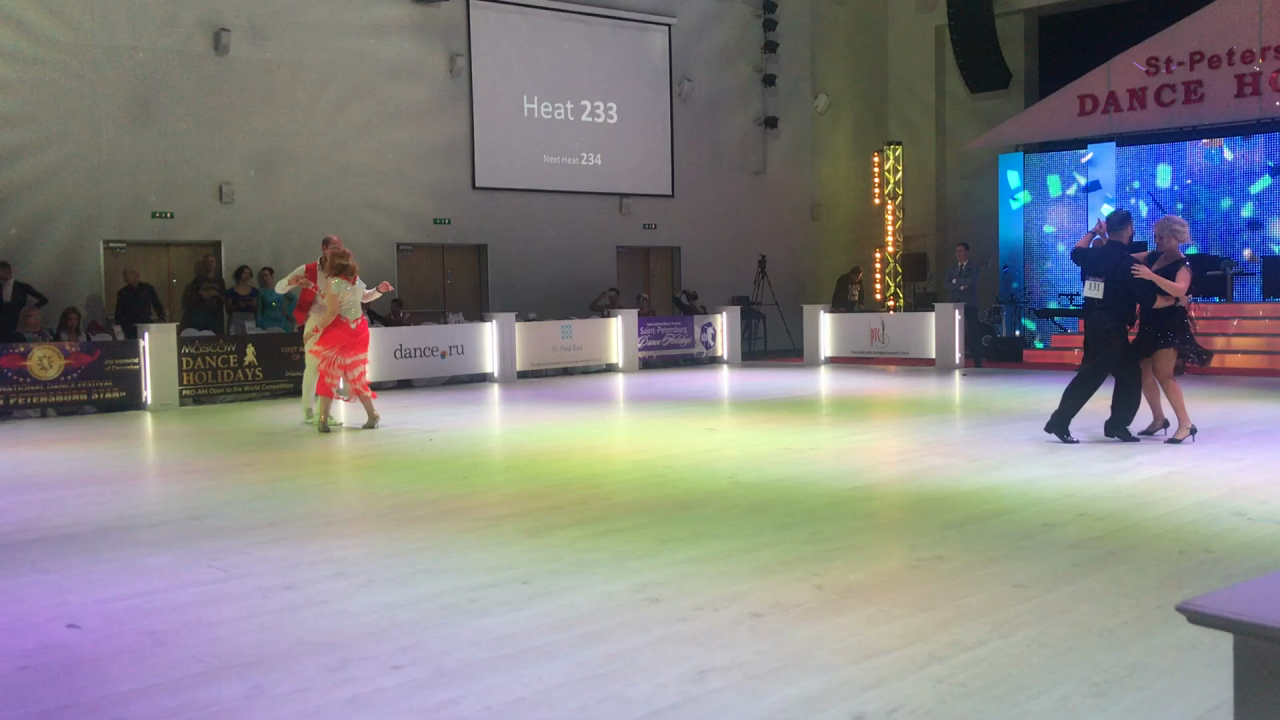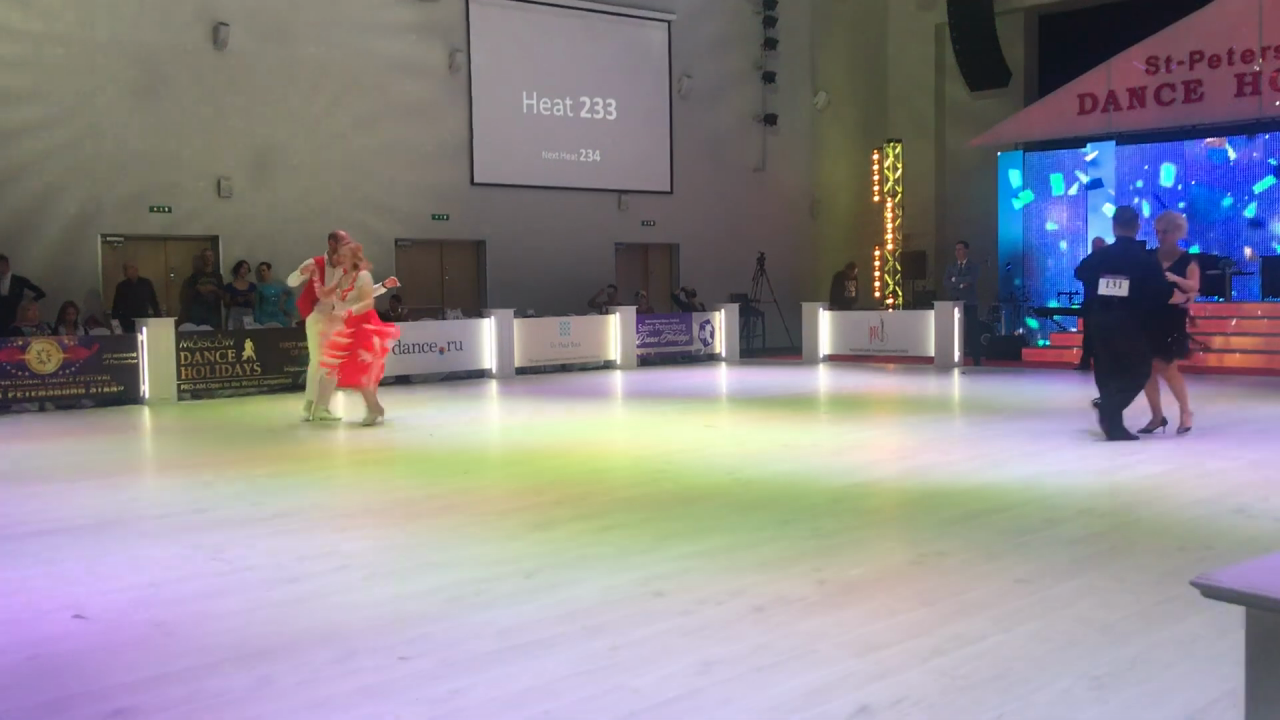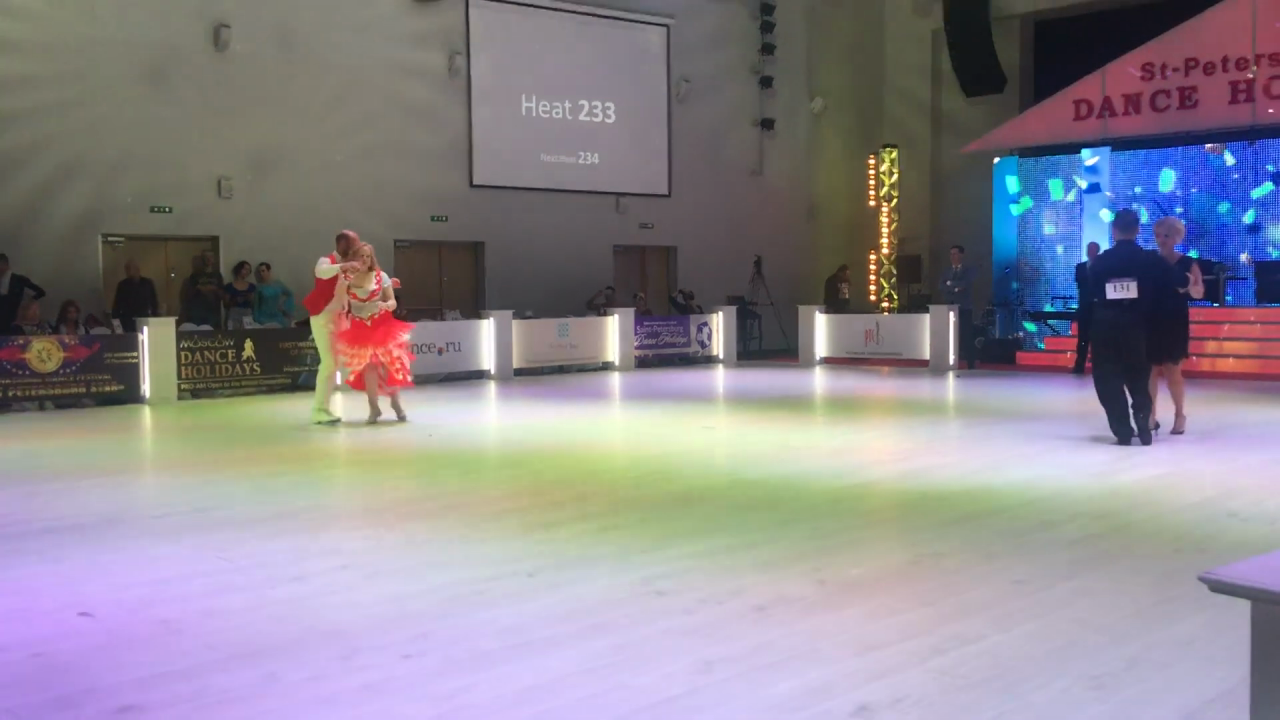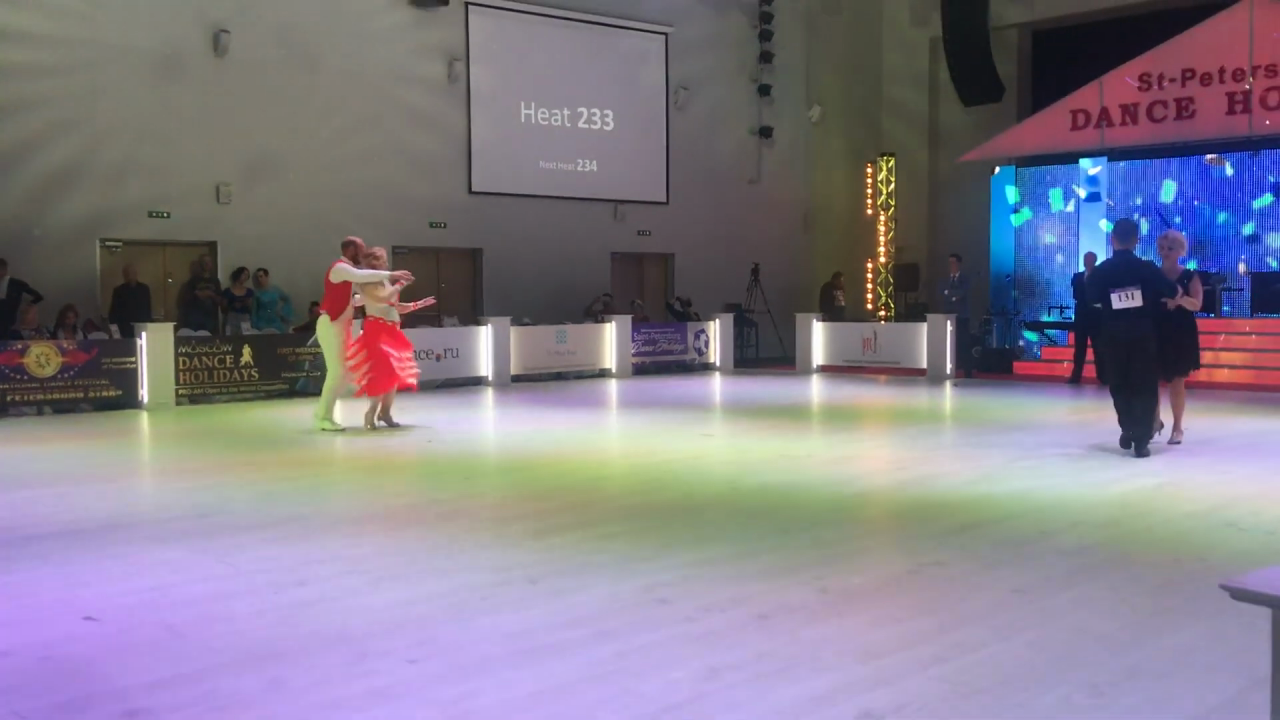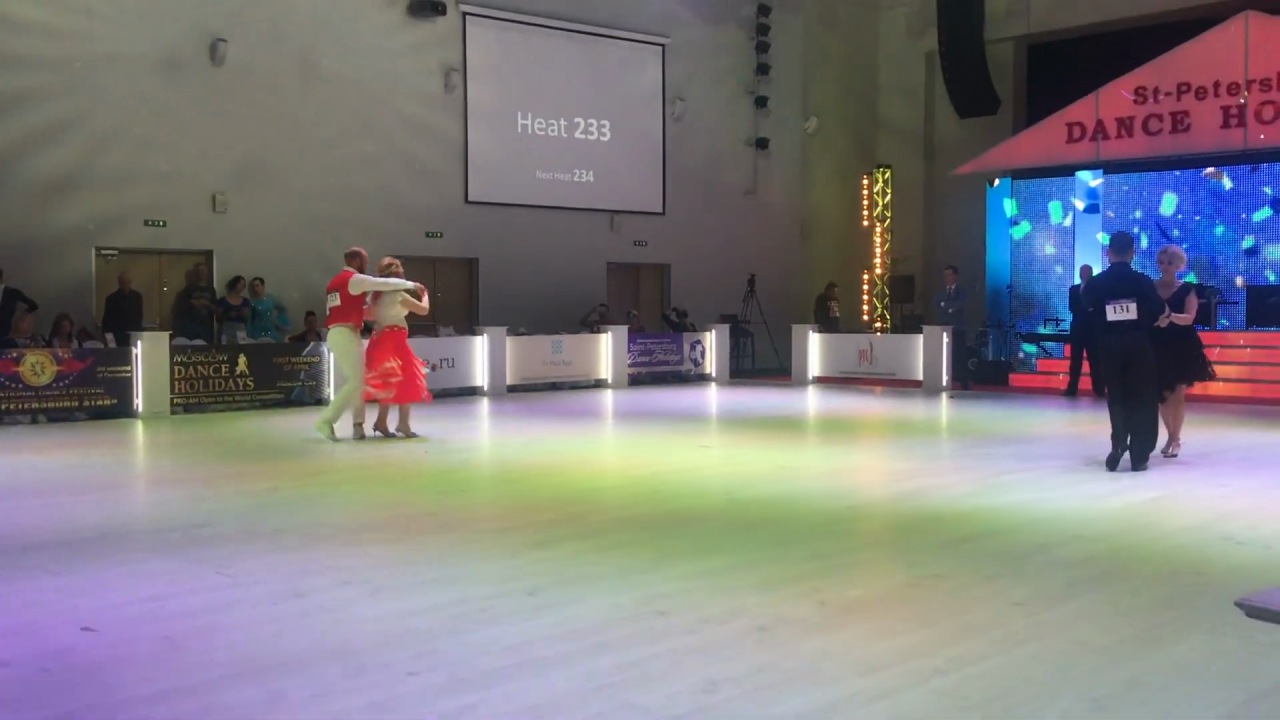
dt=0.2s
person 1, frame 1
left shoulder: (1094, 255)
right shoulder: (1125, 261)
left elbow: (1077, 252)
right elbow: (1141, 296)
left wrist: (1094, 232)
left hip: (1095, 322)
right hip: (1111, 326)
left knee: (1129, 375)
right knee: (1090, 376)
left ankle: (1117, 425)
right ankle: (1059, 421)
person 1, frame 2
left shoulder: (1100, 255)
right shoulder: (1145, 259)
left elbow: (1084, 276)
right elbow: (1165, 294)
left hip: (1100, 321)
right hip: (1129, 324)
left knee: (1107, 374)
right knee: (1138, 372)
left ankle: (1112, 424)
right ankle: (1108, 404)
person 1, frame 3
left shoulder: (1101, 260)
right shoulder: (1149, 259)
left elbow: (1094, 294)
left hip: (1104, 325)
right hip: (1134, 325)
left knee: (1108, 378)
right knee: (1137, 374)
left ankle: (1122, 430)
right ankle: (1141, 421)
person 1, frame 4
left shoulder: (1100, 271)
right shoulder: (1147, 268)
left elbow: (1093, 299)
right elbow: (1174, 293)
left hip: (1113, 335)
right hip: (1143, 334)
left knee: (1120, 384)
right knee: (1145, 386)
left ankle: (1128, 430)
right ankle: (1142, 441)
person 1, frame 5
left shoulder: (1096, 283)
right shoulder: (1143, 282)
left elbow: (1088, 307)
right elbow: (1160, 312)
right wrist: (1158, 317)
left hip: (1109, 347)
right hip: (1138, 346)
left knee: (1116, 399)
right knee: (1142, 401)
left ankle: (1119, 443)
right ankle: (1140, 456)
person 2, frame 1
left shoulder: (1182, 265)
right shoulder: (1153, 257)
left elbow: (1178, 290)
left wrist: (1152, 276)
left hip: (1171, 326)
right hip: (1150, 325)
left knee: (1163, 374)
right knee: (1144, 373)
left ankle: (1185, 426)
right ankle: (1159, 419)
person 2, frame 2
left shoulder: (1187, 261)
left elbow: (1194, 289)
left wrist: (1175, 279)
left hip: (1171, 320)
left knee: (1167, 368)
left ankle: (1186, 413)
right ankle: (1157, 417)
person 2, frame 3
left shoulder: (1187, 263)
left elbow: (1200, 293)
left wrist: (1189, 285)
left hip: (1173, 322)
left knee: (1171, 370)
right knee: (1148, 371)
left ankle: (1180, 415)
right ankle: (1151, 420)
person 2, frame 4
left shoulder: (1189, 276)
left elbow: (1196, 305)
left wrist: (1181, 298)
left hip: (1181, 335)
right hip: (1155, 334)
left knee: (1177, 383)
left ankle: (1177, 428)
right ankle: (1154, 420)
person 2, frame 5
left shoulder: (1187, 290)
left elbow: (1188, 318)
left wrist: (1171, 317)
left hip: (1182, 347)
right hip: (1157, 348)
left knee: (1177, 394)
right knee: (1164, 395)
left ankle: (1176, 440)
right ankle: (1170, 437)
person 3, frame 1
right shoulder: (307, 270)
right elbow: (280, 289)
right wrist: (292, 281)
right hip: (313, 325)
right knee: (312, 368)
right ankle: (309, 410)
person 3, frame 2
right shoulder: (314, 263)
right elbow: (291, 282)
left wrist: (384, 285)
right wrist: (303, 271)
right hip: (316, 319)
right knee: (317, 362)
left ankle: (321, 408)
right ankle: (309, 405)
person 3, frame 3
left shoulder: (344, 265)
right shoulder: (326, 262)
right elbow: (323, 272)
right wrist: (342, 266)
left hip: (339, 319)
right hip: (323, 318)
left knee: (333, 363)
right knee: (329, 362)
left ankle: (321, 407)
right ankle: (319, 409)
person 3, frame 4
left shoulder: (341, 270)
right shoulder: (339, 268)
left elbow: (345, 299)
right elbow: (361, 276)
right wrist: (391, 275)
left hip: (337, 325)
right hip: (331, 325)
left knee: (338, 371)
right knee: (337, 371)
left ankle: (325, 413)
right ankle: (323, 417)
person 3, frame 5
left shoulder: (333, 283)
right shoulder: (356, 280)
right elbow: (387, 284)
right wrist: (413, 285)
left hip: (334, 335)
right hip: (346, 335)
left knee: (355, 381)
right knee: (356, 382)
left ankle: (358, 426)
right ankle: (326, 421)
person 4, frame 1
left shoulder: (334, 283)
right shoulder: (356, 282)
left elbow: (330, 313)
left wrist: (315, 330)
left hip: (340, 331)
right hip: (356, 330)
left knee: (329, 375)
right knee: (354, 377)
left ankle: (324, 419)
right ankle: (372, 414)
person 4, frame 2
left shoulder: (362, 275)
right shoulder: (340, 278)
left elbow: (368, 302)
right elbow: (323, 295)
left wrist: (347, 312)
right wrist: (316, 282)
left hip: (364, 324)
right hip: (351, 328)
left knee: (357, 368)
right knee: (353, 369)
left ankle: (375, 408)
right ankle: (374, 407)
person 4, frame 3
left shoulder: (381, 276)
right shoulder: (346, 277)
left elbow: (391, 302)
right elbow: (338, 293)
left wrist: (384, 306)
right wrist: (346, 278)
left hip: (383, 326)
right hip: (360, 329)
left knee: (390, 367)
right knee: (368, 370)
left ankle: (396, 403)
right ankle: (374, 408)
person 4, frame 4
left shoulder: (385, 283)
right shoulder: (366, 284)
left elbow: (397, 307)
right elbow: (383, 298)
left wrist: (418, 304)
right wrist: (398, 286)
left hip: (391, 333)
right hip: (377, 333)
left knee: (395, 373)
right knee: (385, 373)
left ankle: (385, 413)
right ankle: (372, 411)
person 4, frame 5
left shoulder: (376, 294)
right shoulder: (397, 294)
left elbow: (370, 315)
right elbow: (424, 310)
right wrist: (425, 294)
left hip: (379, 341)
right hip: (394, 341)
left knee: (386, 384)
right knee: (407, 382)
left ankle: (381, 423)
right ankle: (403, 424)
